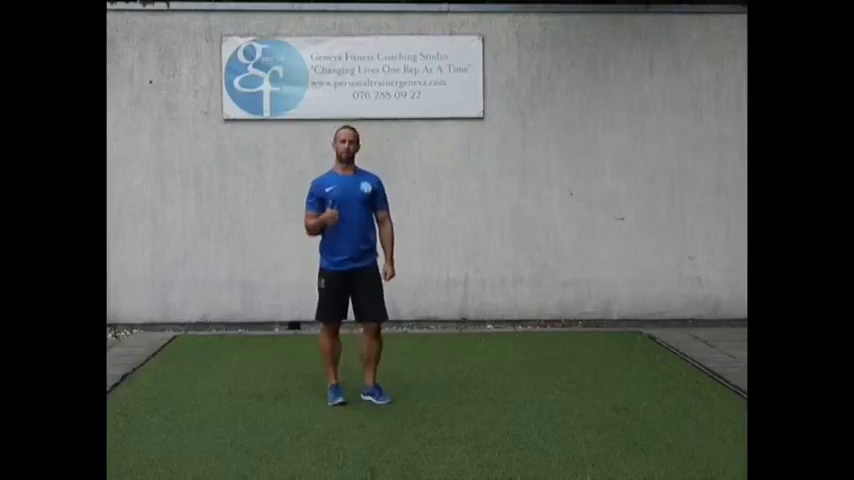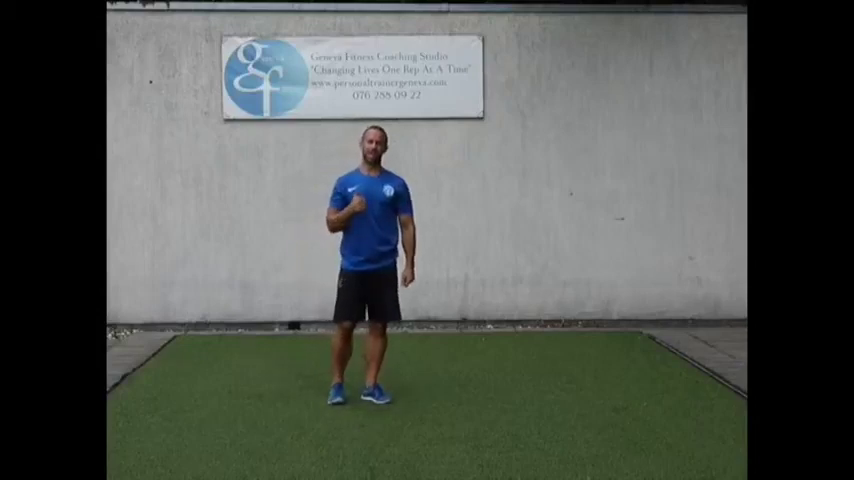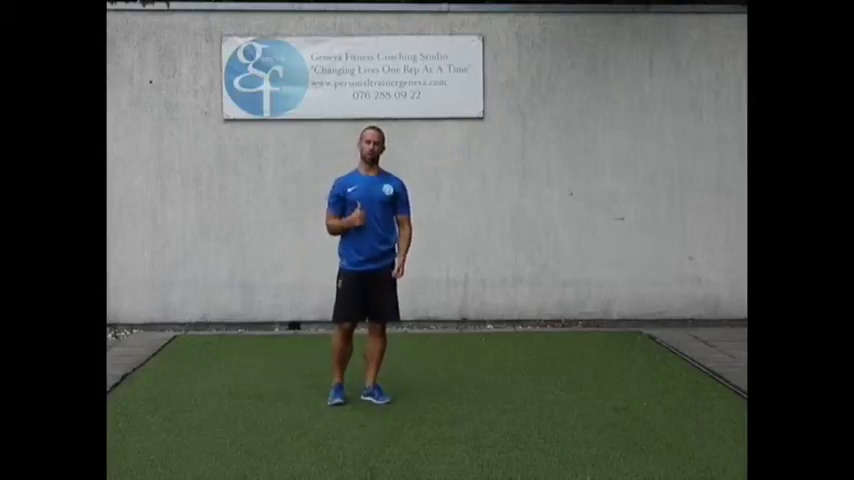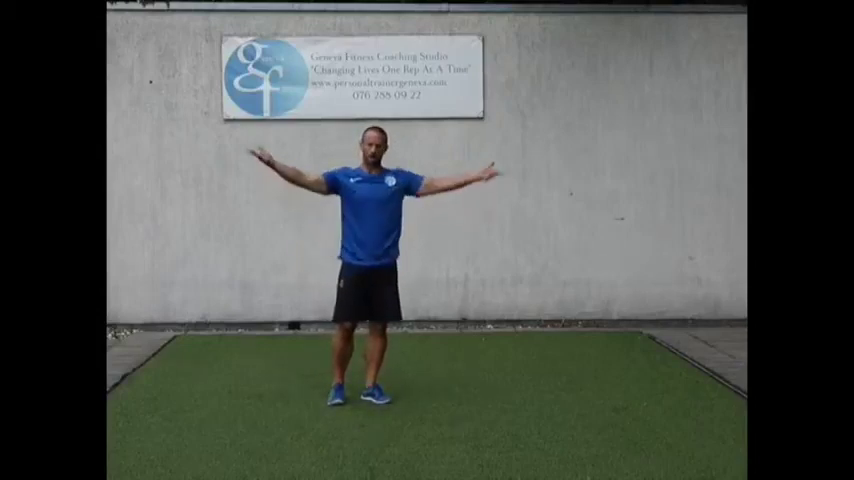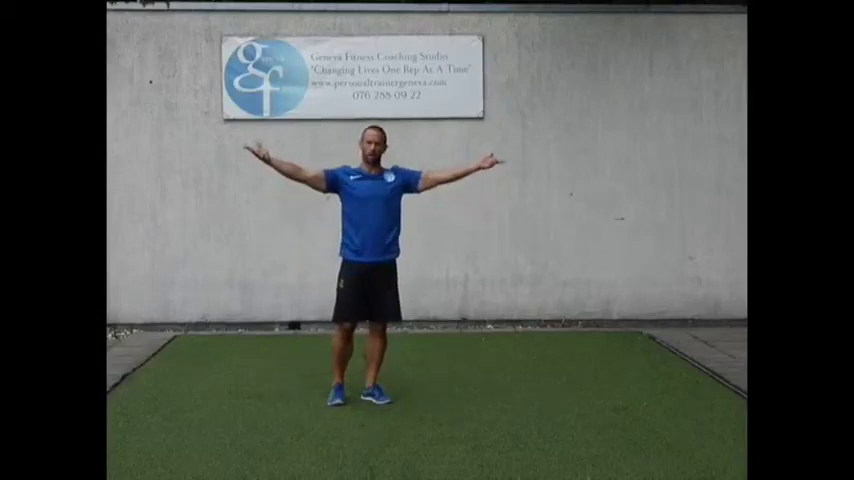
dt=1s
person 1, frame 1
left shoulder: (372, 182)
right shoulder: (320, 185)
left elbow: (384, 222)
right elbow: (309, 225)
left wrist: (389, 260)
right wrist: (324, 219)
left hip: (366, 267)
right hip: (332, 268)
left knee: (372, 326)
right knee: (330, 327)
left ankle: (370, 385)
right ankle: (333, 384)
person 1, frame 2
left shoulder: (396, 184)
right shoulder: (345, 182)
left elbow: (407, 226)
right elbow: (331, 224)
left wrist: (410, 264)
right wrist: (350, 209)
left hip: (384, 268)
right hip: (352, 267)
left knee: (379, 327)
right knee: (345, 326)
left ankle: (371, 385)
right ankle: (337, 383)
person 1, frame 3
left shoulder: (394, 184)
right shoulder: (343, 184)
left elbow: (404, 225)
right elbow: (331, 225)
left wrist: (401, 258)
right wrist: (349, 221)
left hip: (383, 269)
right hip: (351, 268)
left knee: (378, 327)
right knee: (345, 327)
left ankle: (371, 386)
right ankle: (337, 384)
person 1, frame 4
left shoulder: (399, 178)
right shoulder: (344, 177)
left elbow: (435, 185)
right elbow: (306, 181)
left wrist: (477, 177)
right wrist: (273, 164)
left hip: (385, 268)
right hip: (353, 267)
left knee: (379, 327)
right knee: (345, 326)
left ankle: (371, 386)
right ankle: (338, 385)
person 1, frame 5
left shoulder: (398, 177)
right shoulder: (343, 177)
left elbow: (436, 177)
right elbow: (304, 175)
left wrist: (478, 166)
right wrist: (270, 160)
left hip: (385, 266)
right hip: (353, 265)
left knee: (379, 327)
right knee: (345, 326)
left ankle: (371, 386)
right ankle: (338, 385)
